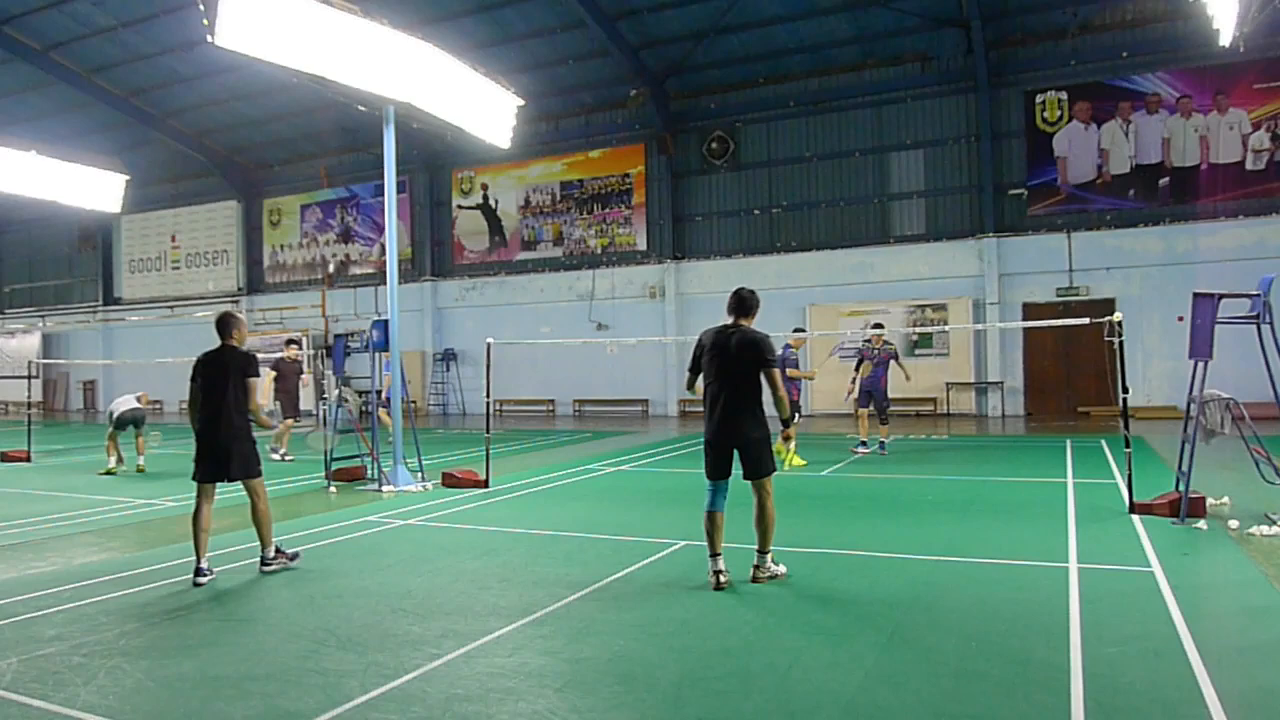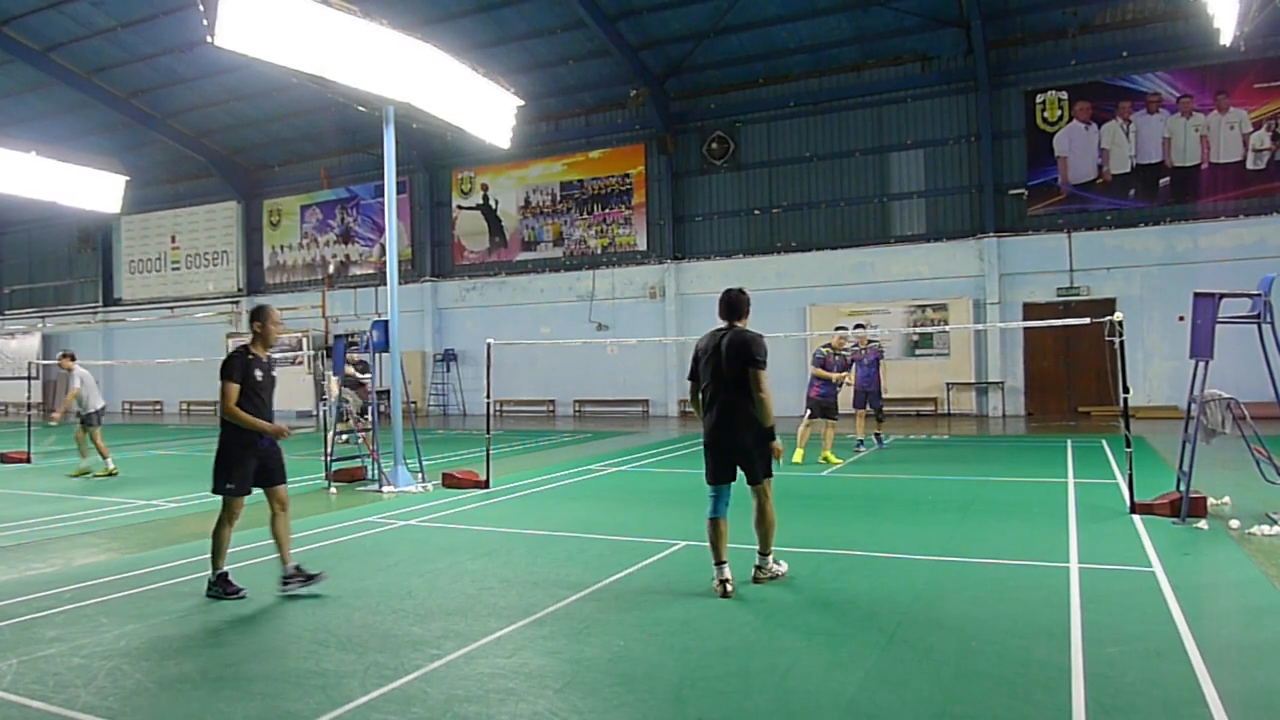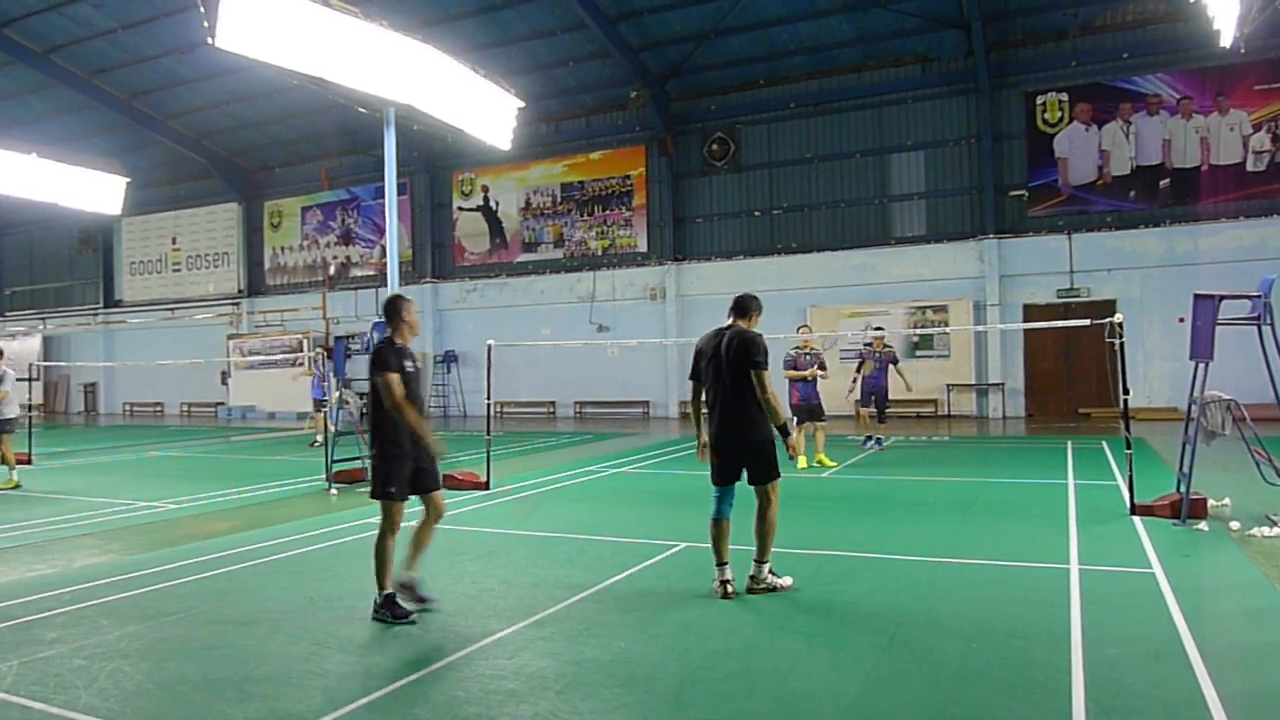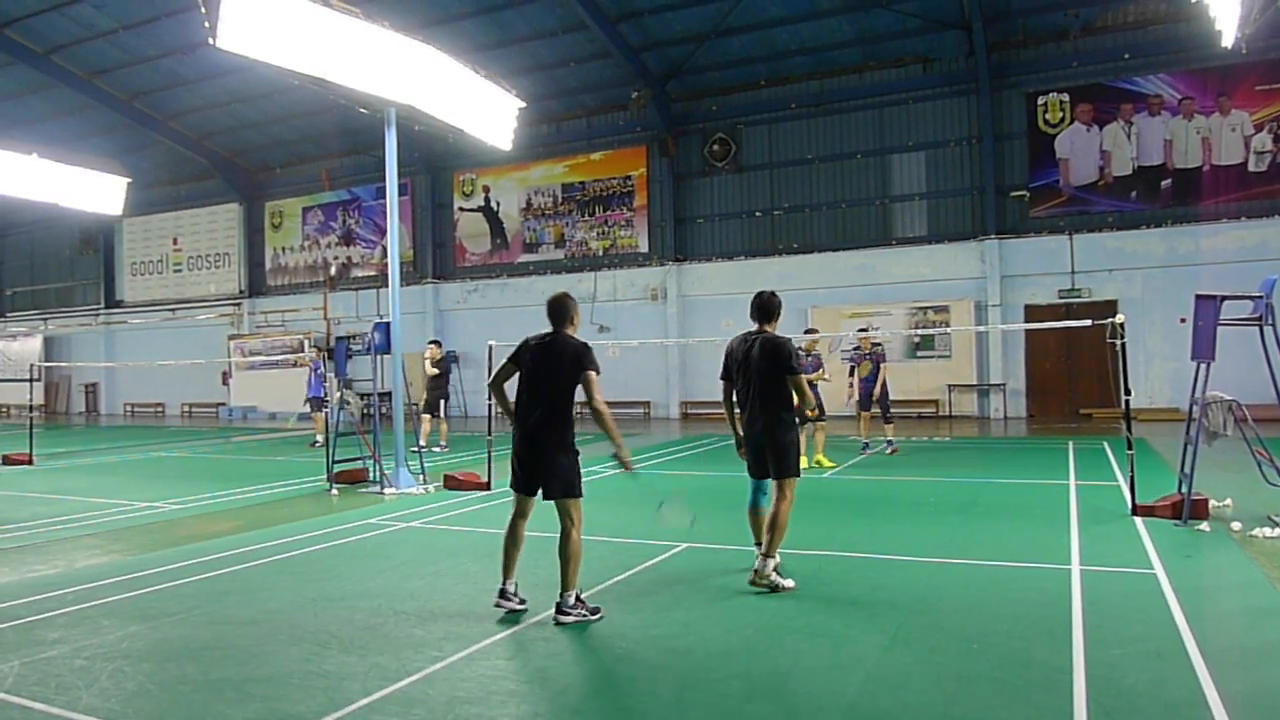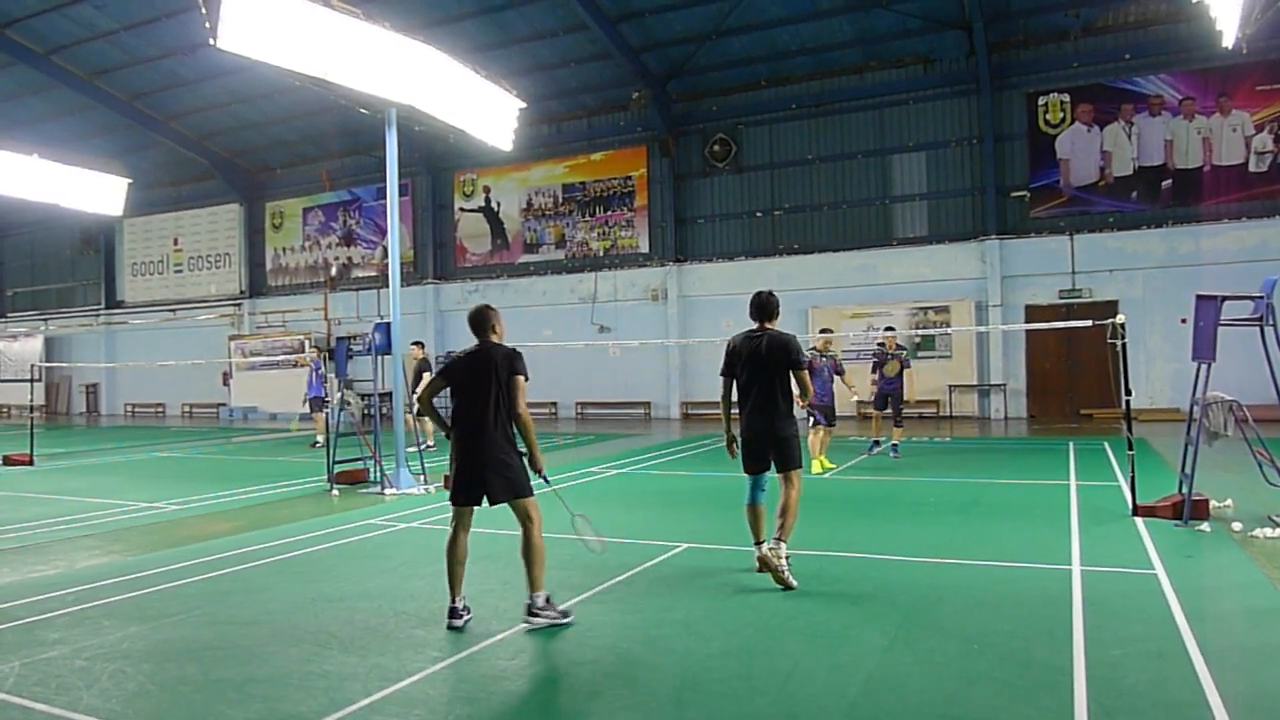
dt=1s
person 1, frame 1
left shoulder: (202, 361)
right shoulder: (247, 359)
left elbow: (192, 404)
right elbow: (251, 404)
right wrist: (264, 421)
left hip: (207, 437)
right hip: (237, 436)
left knee: (204, 500)
right knee: (258, 494)
left ankle: (202, 566)
right ankle: (269, 555)
person 1, frame 2
left shoulder: (267, 361)
right shoulder: (237, 361)
right elbow: (228, 409)
right wrist: (267, 428)
left hip: (266, 445)
right hip: (238, 447)
left knee: (280, 504)
right knee: (231, 513)
left ankle: (290, 572)
right ankle: (217, 579)
person 1, frame 3
left shoulder: (408, 353)
right shoulder: (385, 352)
right elbow: (395, 403)
left wrist: (425, 439)
right wrist: (426, 436)
left hip: (415, 448)
right hip: (392, 450)
left knee: (436, 508)
right knee: (392, 522)
left ankle: (407, 578)
right ankle: (385, 598)
person 1, frame 4
left shoulder: (529, 345)
right shoulder: (579, 351)
left elbow: (494, 385)
right elbow: (595, 403)
right wrist: (619, 446)
left hip: (524, 443)
right hip: (556, 446)
left knee: (519, 515)
right knee: (572, 522)
left ankle: (507, 589)
right ankle: (568, 602)
person 1, frame 5
left shoulder: (458, 361)
right shoulder: (510, 357)
left elbow: (424, 398)
right elbow: (519, 410)
left wrist: (449, 430)
right wrist: (535, 450)
left hip: (464, 453)
right hip: (500, 452)
left knee: (460, 527)
right knee: (531, 522)
left ankle: (457, 606)
right ankle: (538, 602)
person 2, frame 1
left shoulder: (707, 338)
right shoulder: (759, 340)
left elbow: (690, 383)
right elbow: (778, 390)
left wrist: (700, 391)
right wrist: (787, 424)
left hip: (716, 429)
right hip: (752, 429)
left knee: (715, 493)
right knee: (763, 493)
left ankle: (717, 568)
right ankle: (763, 564)
person 2, frame 2
left shoulder: (703, 343)
right shoulder: (752, 341)
left elbow: (694, 395)
right elbow: (761, 393)
right wrist: (772, 436)
left hip: (714, 434)
right hip: (748, 433)
left knee: (718, 499)
right knee: (763, 495)
left ankle: (722, 575)
right ankle: (765, 564)
person 2, frame 3
left shoulder: (705, 342)
right shoulder: (751, 340)
left elbow: (696, 396)
right elbow: (765, 393)
left wrist: (700, 433)
right wrist: (786, 432)
left hip: (720, 435)
right hip: (754, 434)
left knee: (721, 501)
right knee: (767, 499)
left ankle: (723, 577)
right ankle: (760, 575)
person 2, frame 4
left shoulder: (734, 345)
right shoulder: (781, 346)
left elbow: (726, 397)
right elbow: (804, 395)
left wrist: (736, 432)
right wrist: (810, 407)
left hip: (752, 432)
right hip: (781, 431)
left knee: (757, 489)
right knee: (783, 495)
left ankle: (763, 553)
right ankle: (764, 567)
person 2, frame 5
left shoulder: (735, 344)
right shoulder: (787, 342)
left elbow: (726, 392)
right elbow: (807, 390)
left wrist: (728, 430)
right wrist: (804, 399)
left hip: (750, 427)
right hip: (781, 426)
left knee: (755, 485)
right knee: (791, 485)
left ankle: (761, 550)
right ankle: (777, 549)
